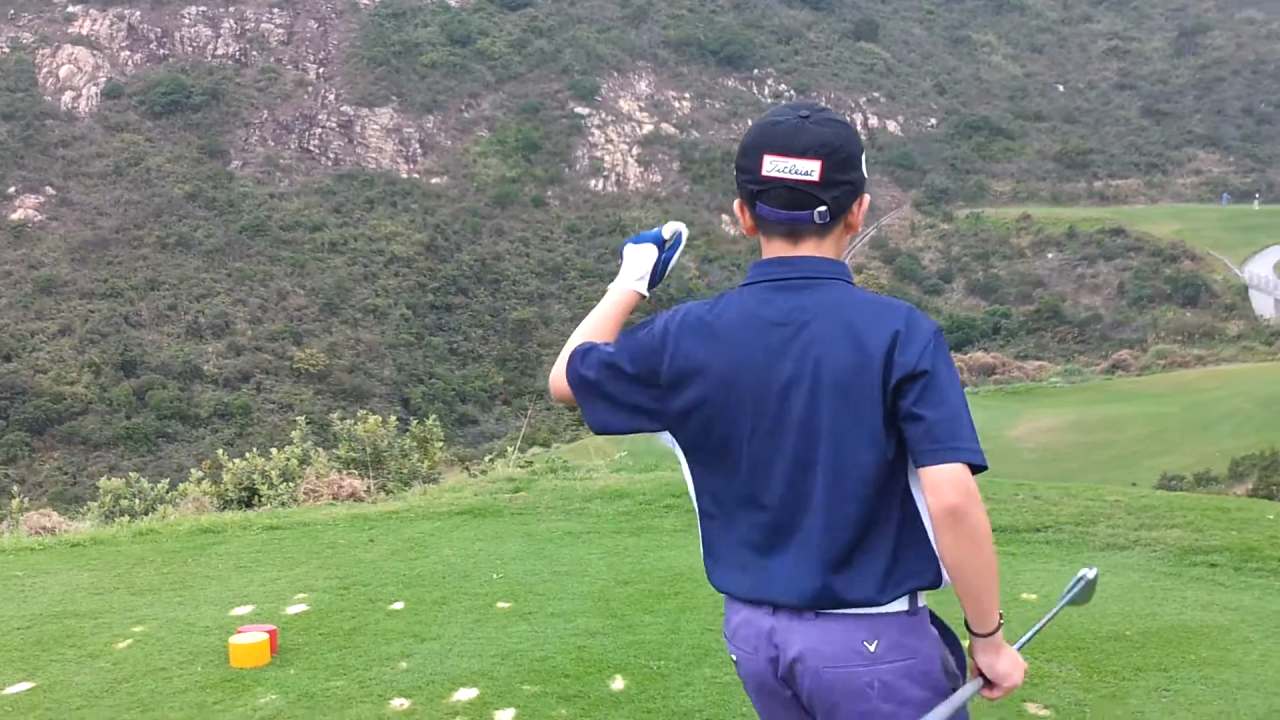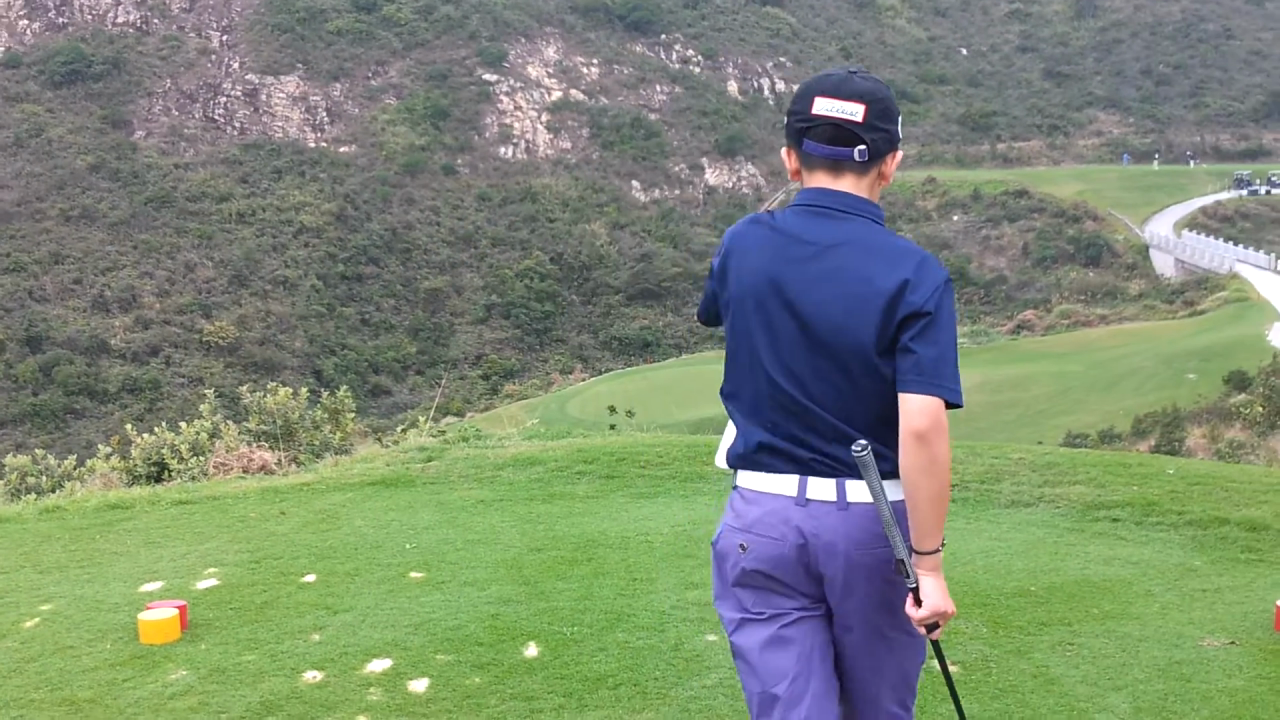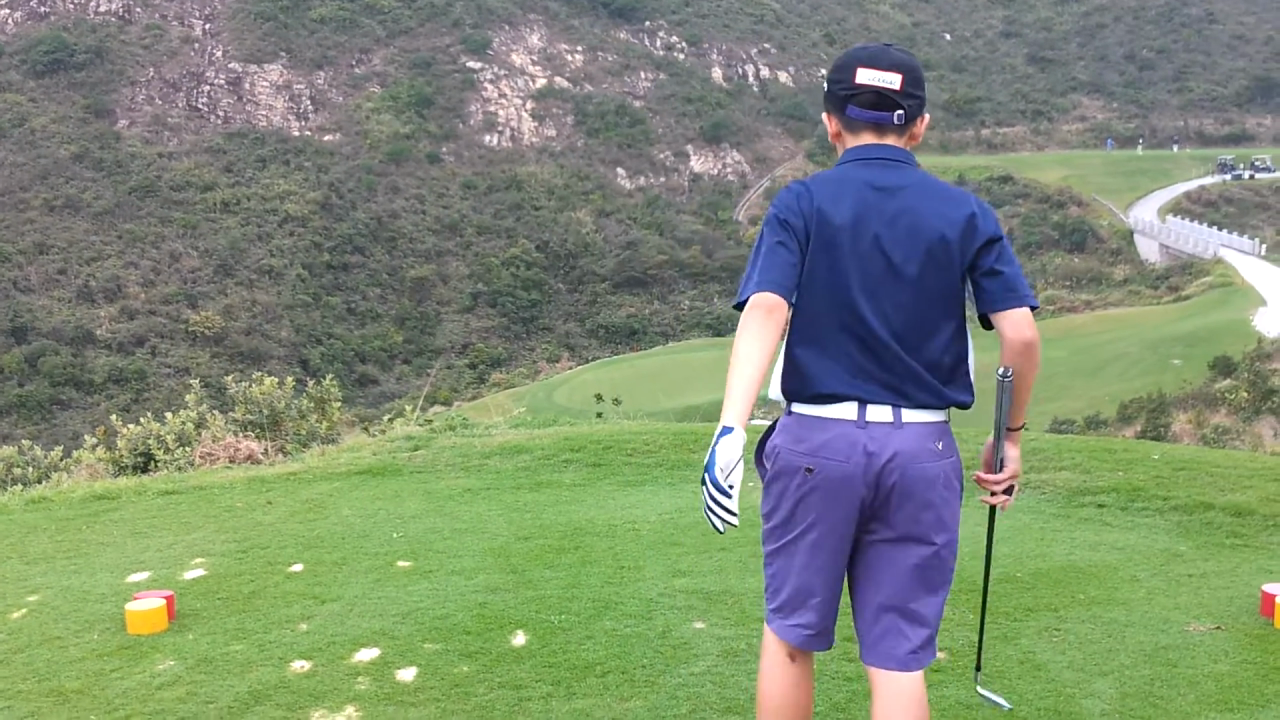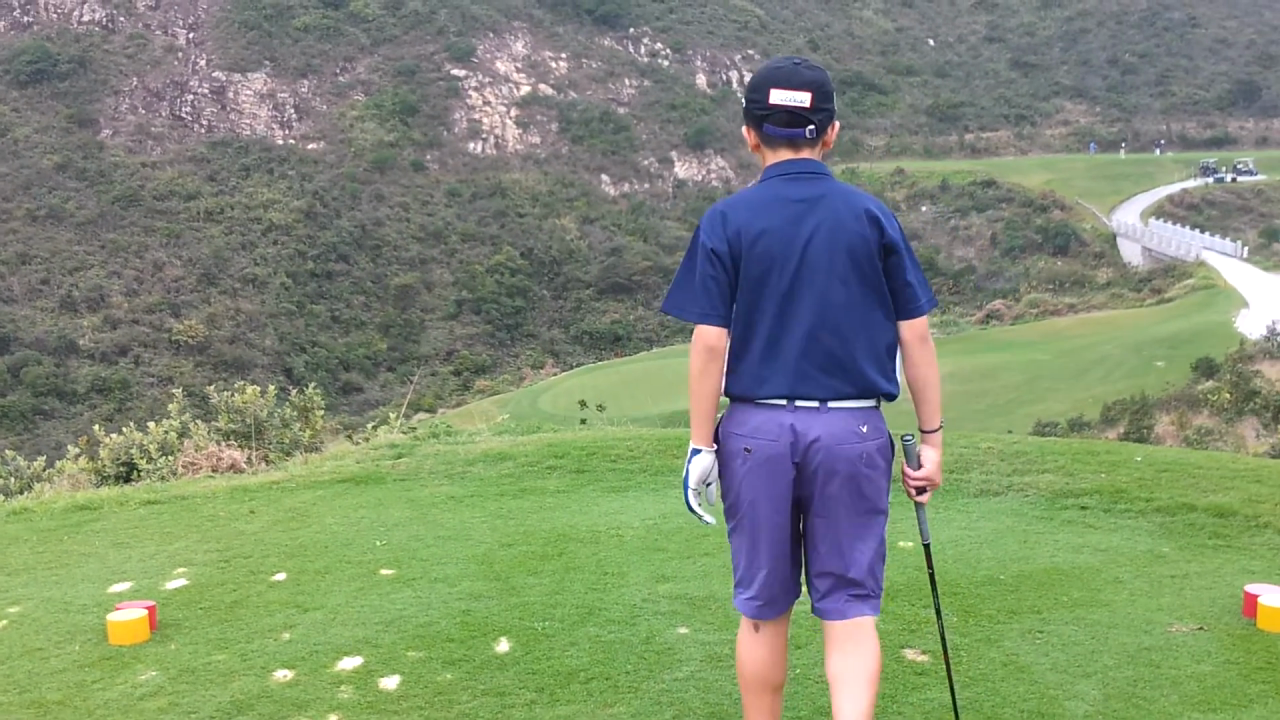
dt=0.5s
person 1, frame 1
left shoulder: (691, 336)
right shoulder: (901, 334)
left elbow: (566, 378)
right elbow: (951, 500)
left wrist: (631, 279)
right wrist: (988, 634)
left hip: (753, 630)
right hip: (873, 641)
person 1, frame 2
left shoulder: (743, 245)
right shoulder: (915, 274)
right elbow: (923, 429)
right wrist: (928, 562)
left hip: (763, 517)
right hip: (870, 524)
person 1, frame 3
left shoulder: (800, 202)
right shoulder: (966, 213)
left elbow: (765, 314)
right elbow: (1022, 335)
left wrist: (730, 427)
right wrist: (1011, 437)
left hip: (815, 441)
right hip: (920, 448)
left knee: (791, 634)
right knee: (898, 656)
person 1, frame 4
left shoulder: (726, 220)
right shoulder: (872, 216)
left elbow: (709, 345)
right elbow: (916, 335)
left wrist: (700, 446)
right wrist: (931, 437)
left hip: (758, 431)
right hip: (851, 431)
left knee: (763, 609)
right knee: (849, 615)
